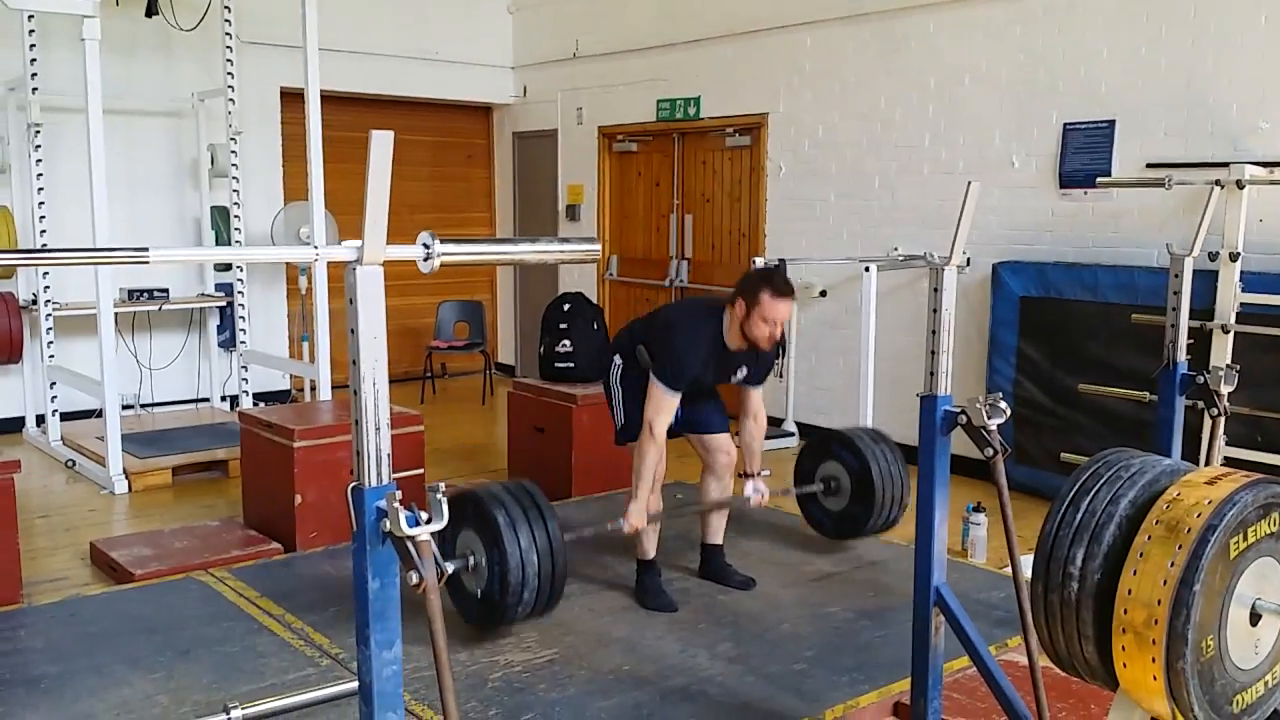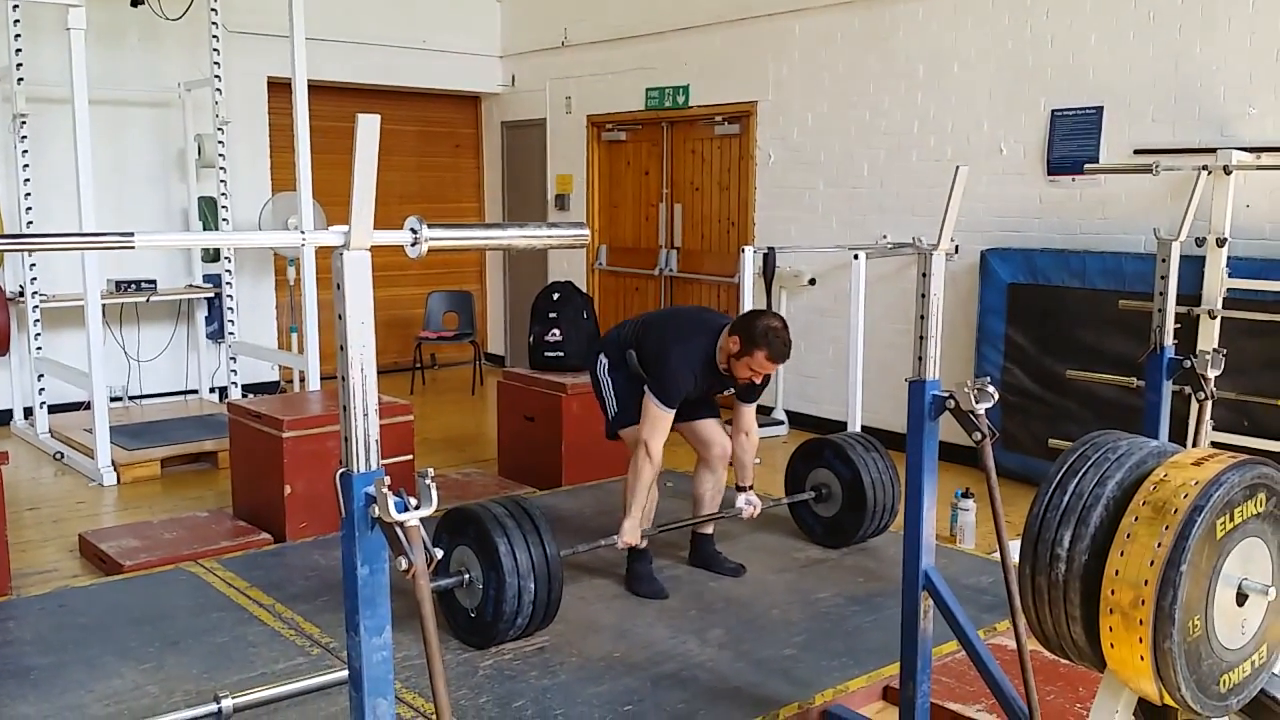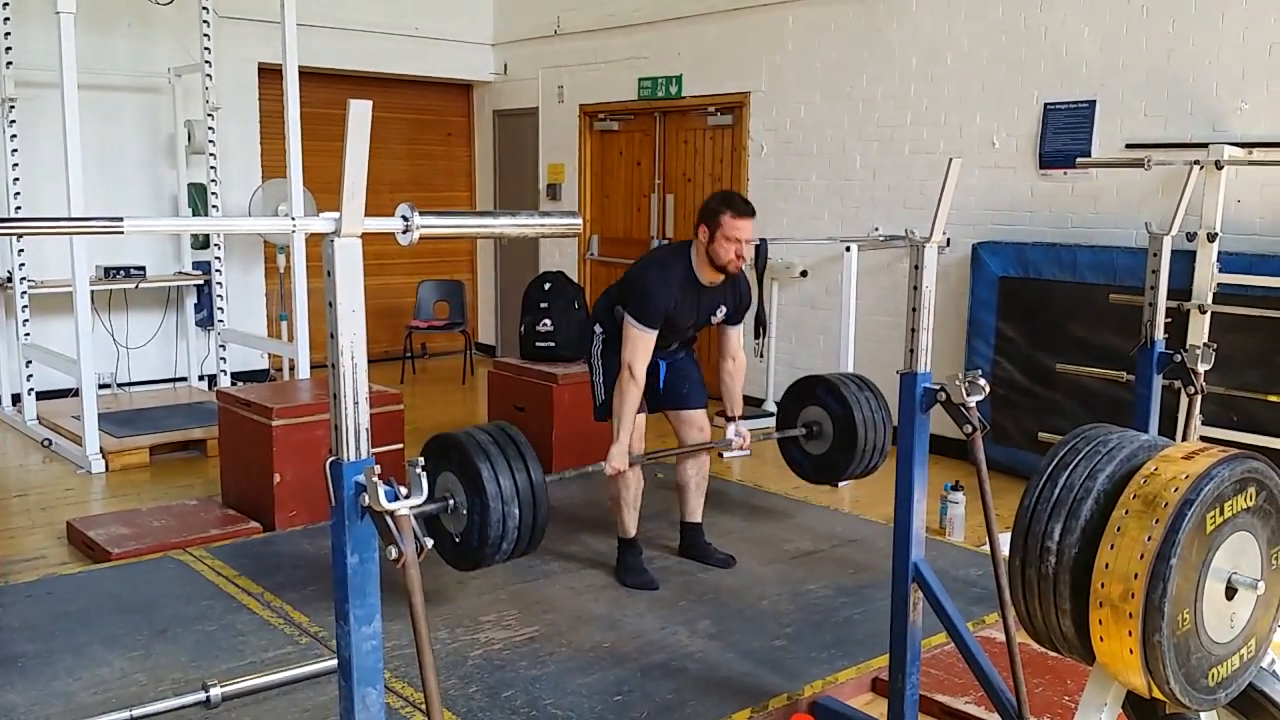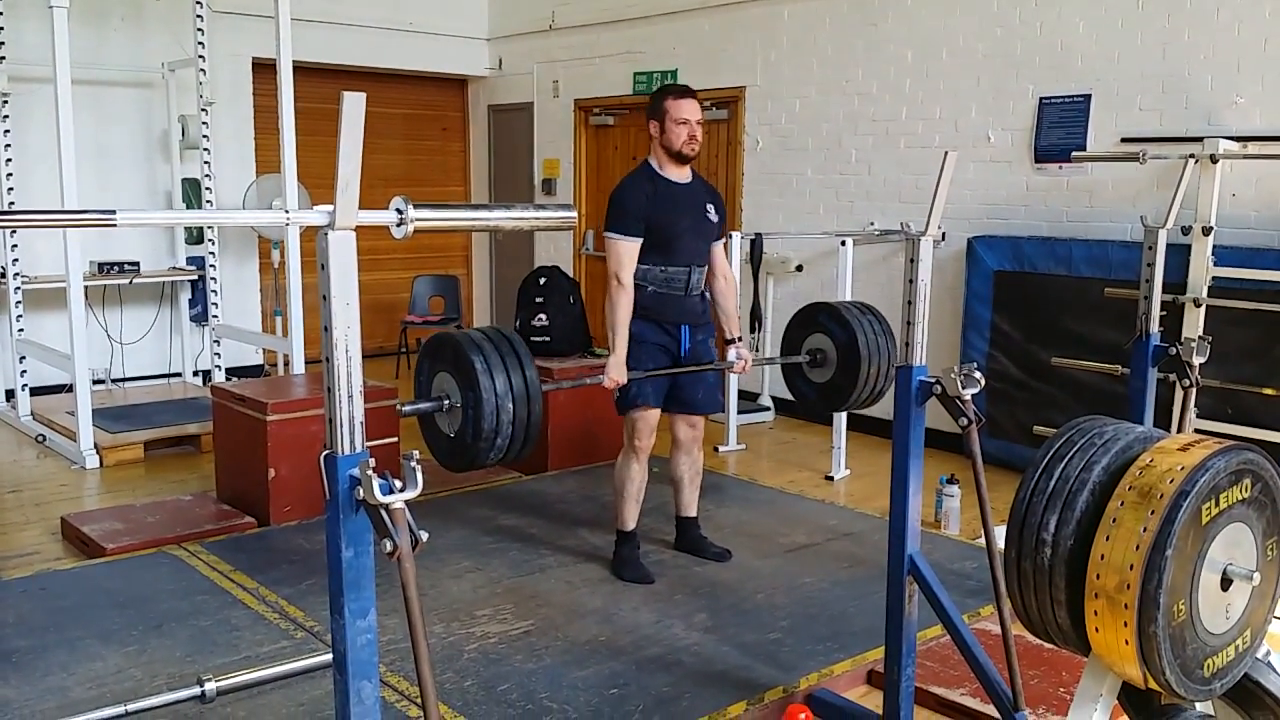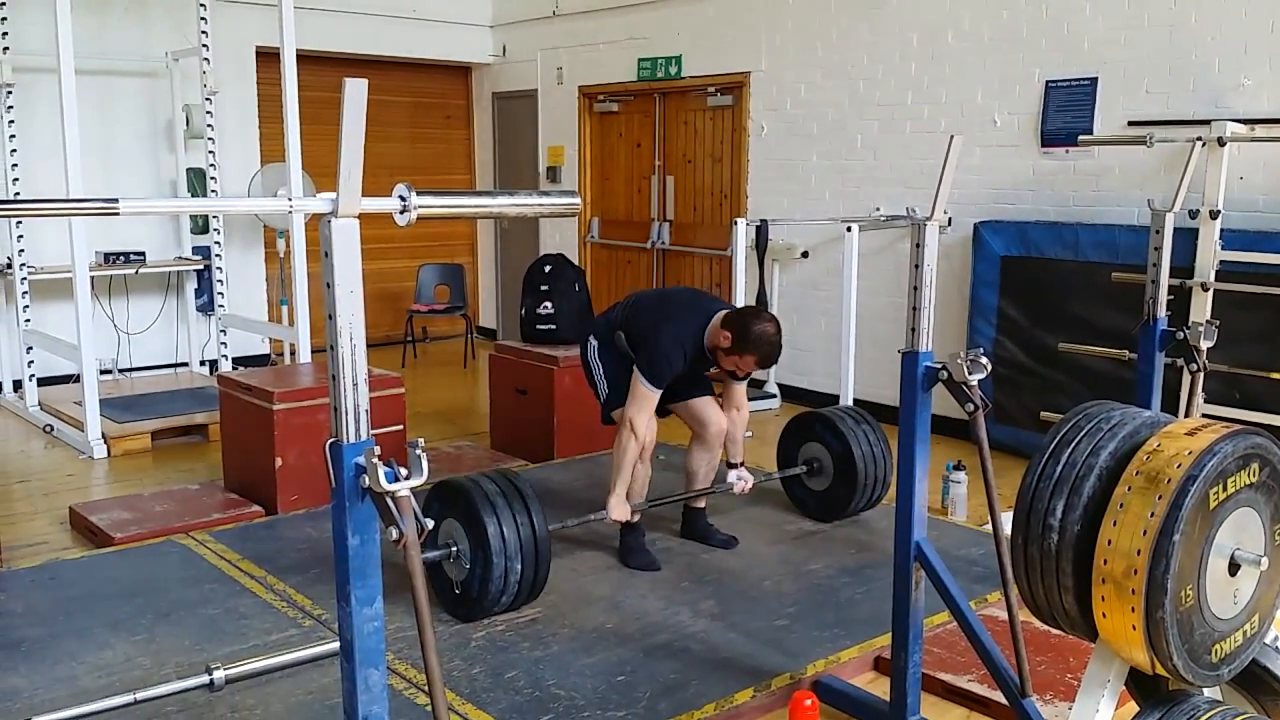
dt=1s
person 1, frame 1
left shoulder: (762, 349)
right shoulder: (688, 339)
left elbow: (753, 415)
right elbow: (654, 426)
left wrist: (752, 475)
right wrist: (638, 501)
right hip: (636, 370)
left knee: (723, 458)
right knee: (654, 469)
left ankle: (712, 559)
right ankle: (647, 573)
person 1, frame 2
left shoulder: (755, 363)
right shoulder: (681, 358)
left elbow: (745, 428)
right elbow: (649, 443)
left wrist: (744, 489)
right wrist: (632, 519)
right hip: (622, 366)
left knee: (719, 448)
right knee: (651, 458)
left ankle: (702, 545)
right ankle: (638, 561)
person 1, frame 3
left shoulder: (736, 287)
right shoulder: (659, 279)
left elbow: (732, 356)
right elbow: (633, 368)
left wrist: (734, 418)
right wrist: (619, 444)
left hip: (673, 346)
right hip: (618, 339)
left knee: (698, 436)
right knee: (635, 446)
left ankle: (692, 537)
right ankle: (628, 552)
person 1, frame 4
left shoulder: (708, 196)
right shoulder: (635, 192)
left elbow: (722, 273)
right elbow: (620, 278)
left wrist: (734, 339)
right wrist: (617, 353)
left hip: (696, 328)
right hip: (644, 329)
left knee: (690, 435)
right knee: (641, 439)
left ankle: (688, 531)
right ankle: (626, 545)
person 1, frame 5
left shoulder: (742, 342)
right shoulder: (672, 341)
left elbow: (736, 407)
right elbow: (635, 422)
left wrist: (736, 465)
right wrist: (617, 496)
right hip: (611, 349)
left knee: (714, 425)
right knee: (645, 435)
left ankle: (694, 518)
right ankle: (631, 533)
